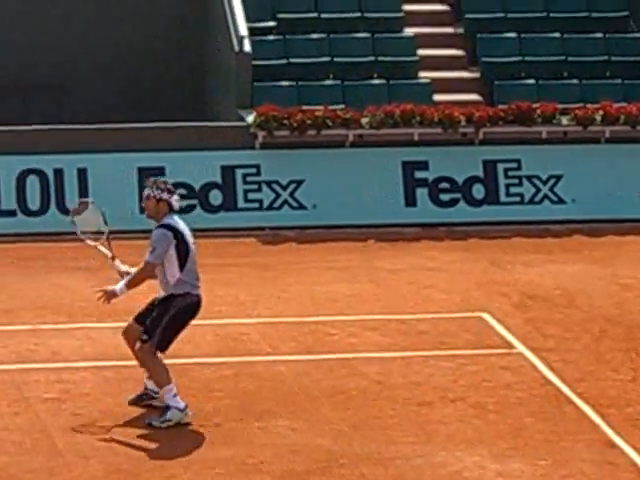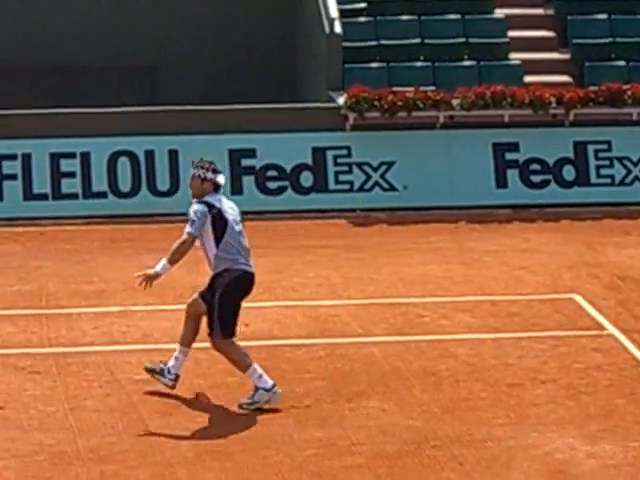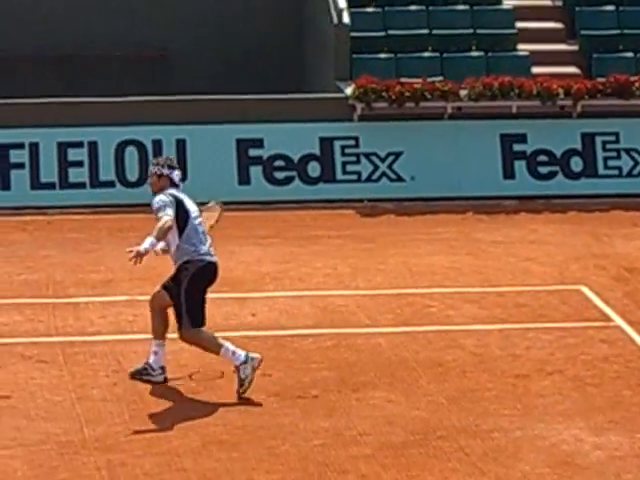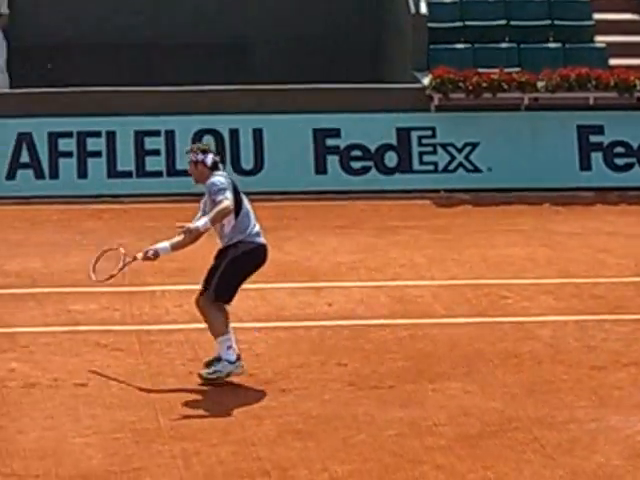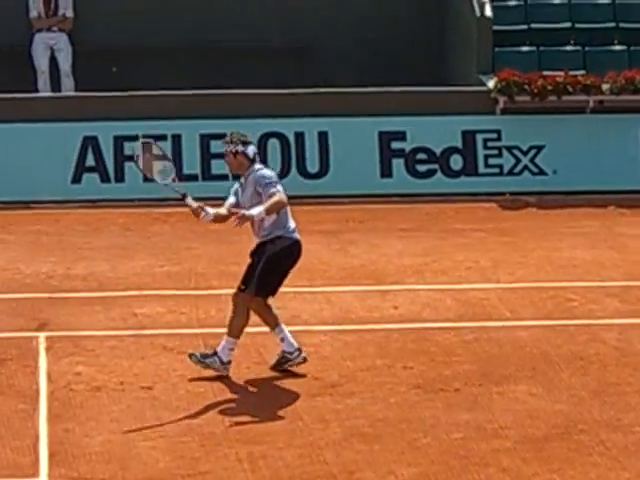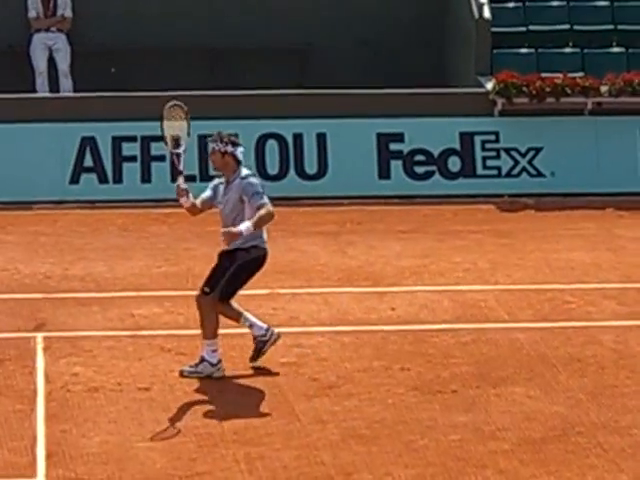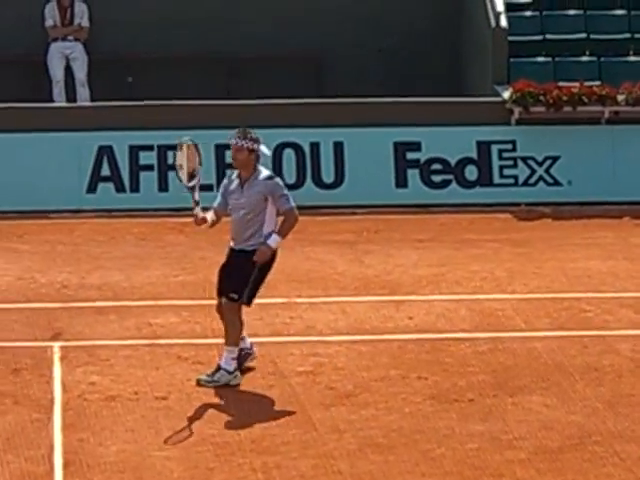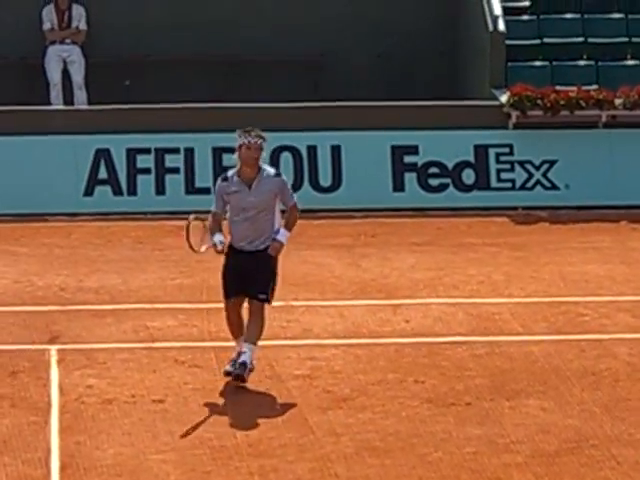
dt=0.2s
person 1, frame 1
left shoulder: (164, 231)
right shoulder: (174, 227)
left elbow: (147, 271)
left wrist: (118, 289)
right wrist: (130, 271)
left hip: (183, 300)
right hip: (173, 297)
left knee: (145, 352)
right knee: (130, 333)
left ankle: (176, 407)
right ankle: (154, 390)
person 1, frame 2
left shoulder: (202, 207)
right shoulder: (228, 206)
left elbow: (186, 241)
left wrist: (160, 269)
left hip: (230, 277)
right hip: (239, 274)
left knee: (221, 340)
right knee: (194, 310)
left ankle: (265, 388)
right ankle: (171, 371)
person 1, frame 3
left shoulder: (164, 198)
right shoulder: (183, 200)
left elbow: (166, 223)
left wrist: (147, 246)
right wrist: (164, 246)
left hip: (195, 267)
right hip: (201, 265)
left knee: (189, 333)
right knee: (157, 302)
left ankle: (243, 361)
right ankle: (155, 367)
person 1, frame 4
left shoulder: (218, 181)
right shoulder: (209, 194)
left elbow: (228, 206)
right elbow: (191, 236)
left wrist: (201, 224)
right wrist: (161, 249)
left hip: (246, 249)
right hip: (249, 249)
left knee: (206, 301)
right knee: (212, 301)
left ankle: (228, 359)
right ankle: (229, 356)
person 1, frame 5
left shoulder: (262, 175)
right shoulder: (241, 185)
left elbow: (281, 201)
right elbow: (225, 213)
left wrist: (254, 213)
right wrist: (205, 212)
left hip: (281, 244)
right hip: (275, 245)
left knee: (242, 299)
right knee: (255, 300)
left ankle: (223, 358)
right ankle: (291, 350)
person 1, frame 6
left shoulder: (247, 182)
right shoulder: (219, 184)
left elbow: (268, 212)
right elbow: (197, 208)
left wrist: (243, 229)
right wrist: (185, 198)
left hip: (248, 252)
right hip: (236, 252)
left knee: (206, 300)
right knee: (213, 301)
left ankle: (211, 362)
right ankle: (262, 332)
person 1, frame 7
left shoulder: (269, 182)
right shoulder: (229, 182)
left elbow: (292, 215)
right elbow: (217, 214)
left wrist: (270, 244)
right wrist: (205, 217)
left hip: (258, 254)
right hip: (237, 250)
left knee: (232, 306)
right knee: (223, 306)
left ankle: (229, 369)
right ankle: (244, 349)
person 1, frame 8
left shoulder: (276, 179)
right shoulder: (225, 183)
left elbow: (293, 210)
right elbow: (217, 216)
left wrist: (281, 239)
right wrist: (217, 237)
left hip: (264, 251)
right hip: (236, 250)
left knee: (256, 307)
right knee: (232, 306)
left ankle: (245, 362)
right ankle: (242, 354)
